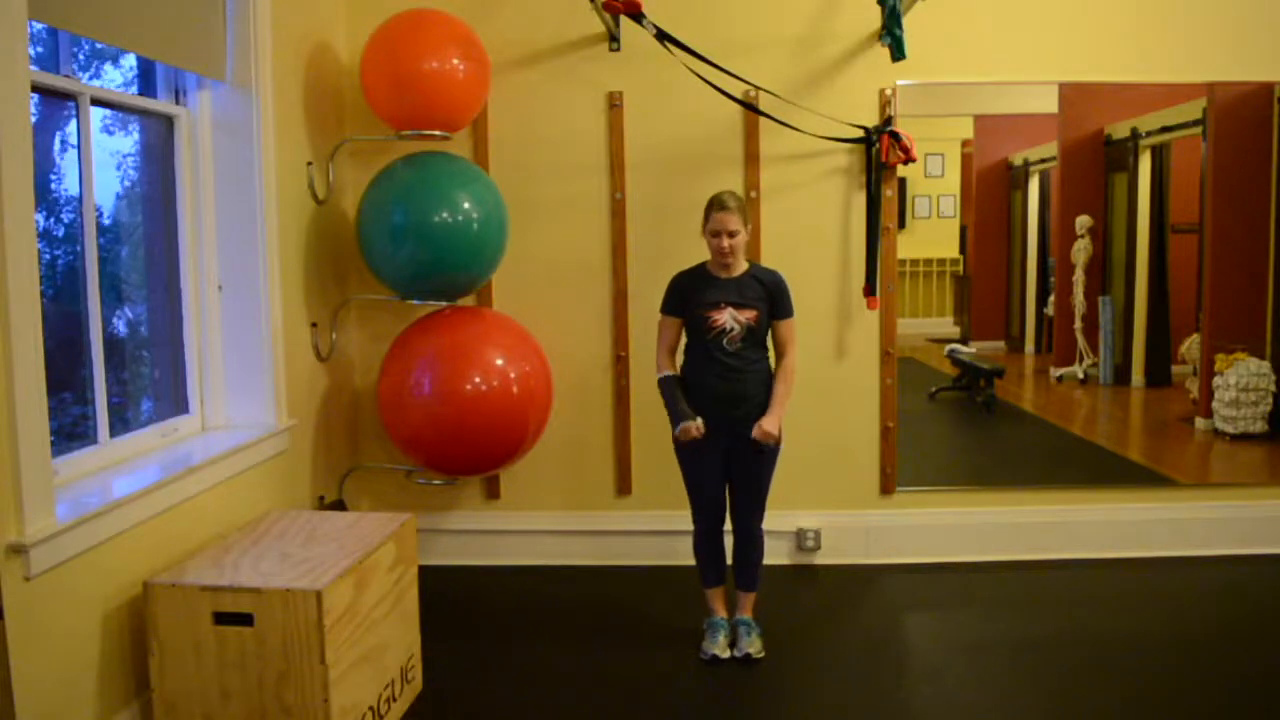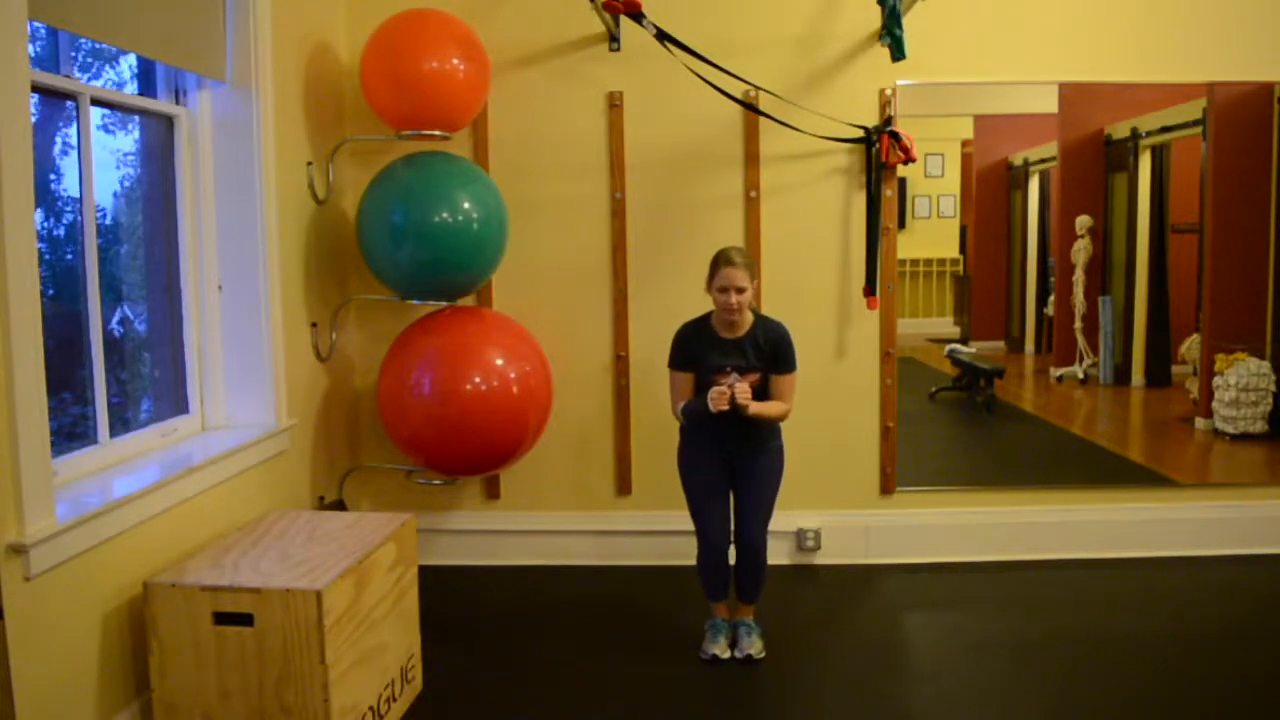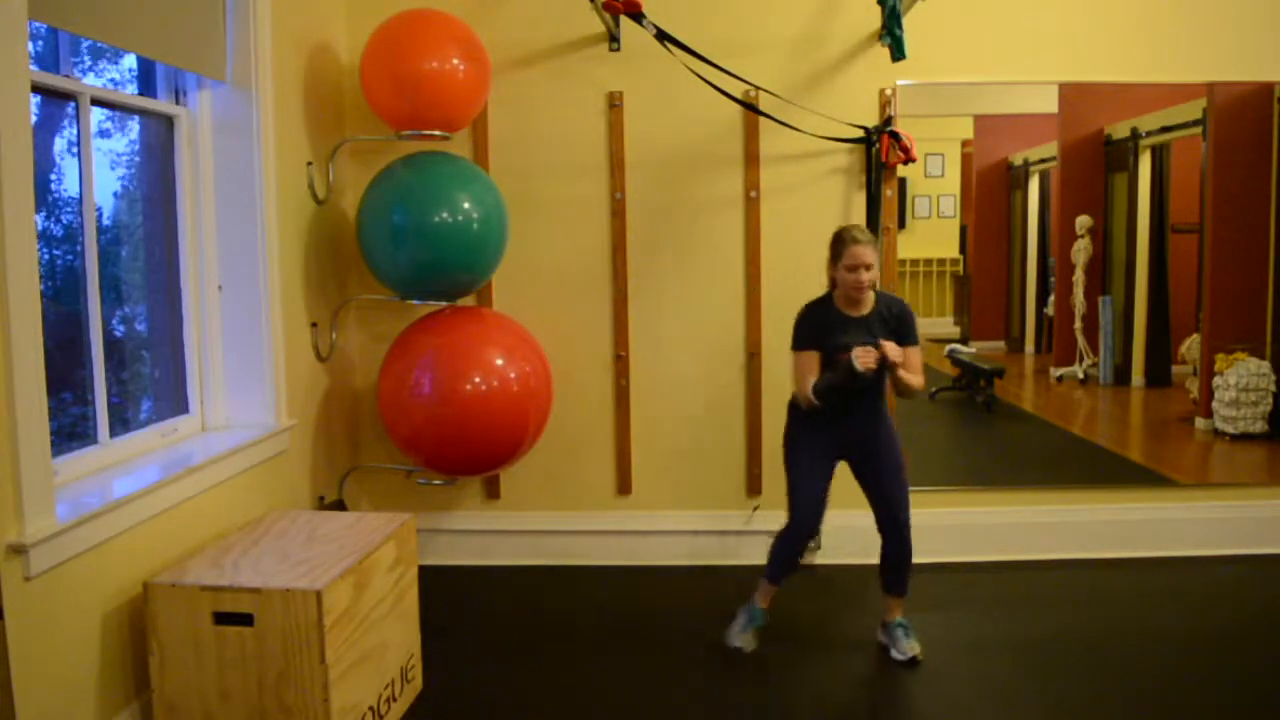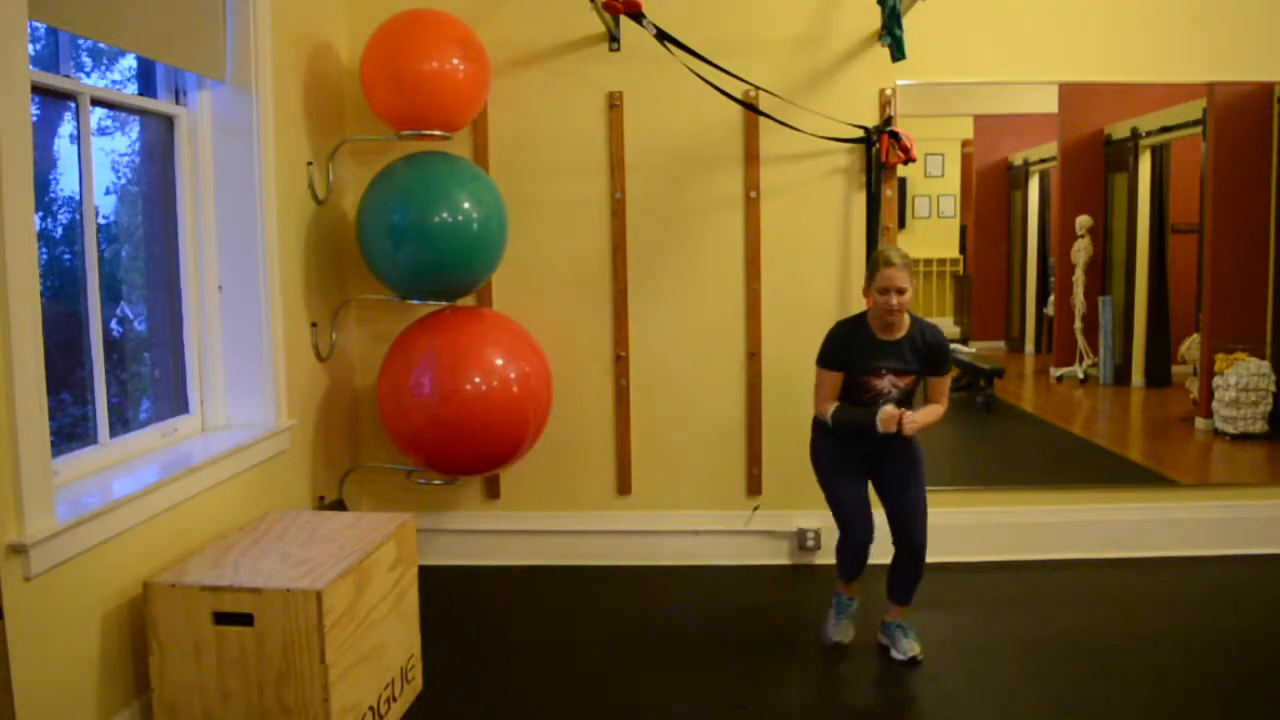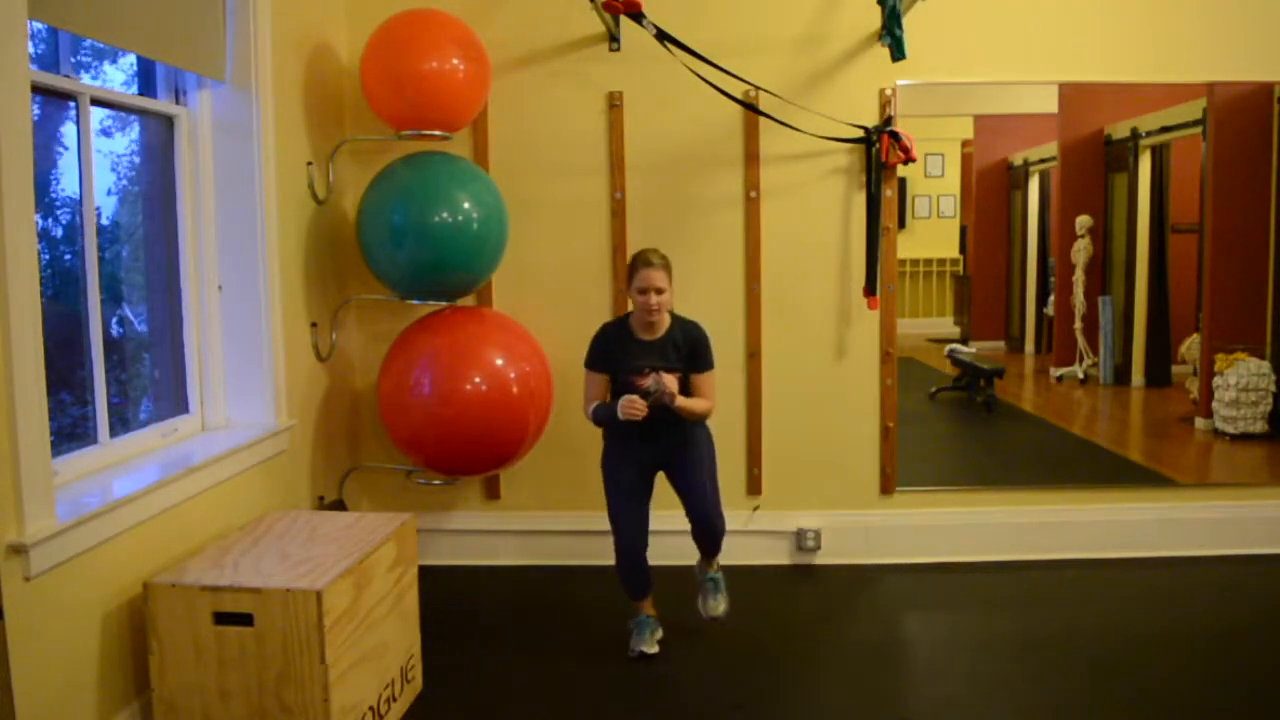
dt=1s
person 1, frame 1
left shoulder: (769, 283)
right shoulder: (685, 285)
left elbow: (787, 355)
right elbow: (665, 356)
left wrist: (775, 414)
right wrist: (679, 411)
left hip: (753, 421)
right hip: (701, 422)
left knee: (748, 521)
right knee: (708, 521)
left ankle: (746, 617)
right ankle: (717, 618)
person 1, frame 2
left shoulder: (774, 336)
right shoulder: (689, 337)
left elbow: (783, 405)
right elbow: (680, 406)
left wrist: (749, 406)
right wrist: (705, 405)
left hip: (759, 448)
right hip: (703, 449)
left knee: (752, 539)
right knee: (713, 541)
left ankle: (746, 619)
right ankle: (718, 619)
person 1, frame 3
left shoulder: (896, 312)
right shoulder: (813, 317)
left elbow: (915, 386)
right elbow: (807, 393)
left wrist: (898, 370)
right wrist: (851, 370)
left hip: (872, 426)
right hip: (814, 429)
left knee: (897, 526)
right knee: (804, 525)
left ankle: (894, 621)
right ankle: (756, 608)
person 1, frame 4
left shoulder: (931, 339)
right shoulder: (844, 336)
left elbow: (938, 405)
right elbow: (824, 408)
left wrist: (916, 418)
right wrist: (871, 418)
left hip: (896, 446)
right hip: (839, 446)
left knee: (913, 540)
right knee: (858, 532)
left ankle: (894, 623)
right ankle: (845, 596)
person 1, frame 5
left shoulder: (691, 335)
right shoulder: (608, 338)
left elbow: (706, 406)
right elbow: (592, 407)
left wrist: (675, 399)
right wrist: (616, 410)
left hip: (684, 436)
right hip: (628, 445)
left knee: (708, 519)
right knee: (628, 542)
left ankle: (709, 569)
right ankle: (646, 616)
